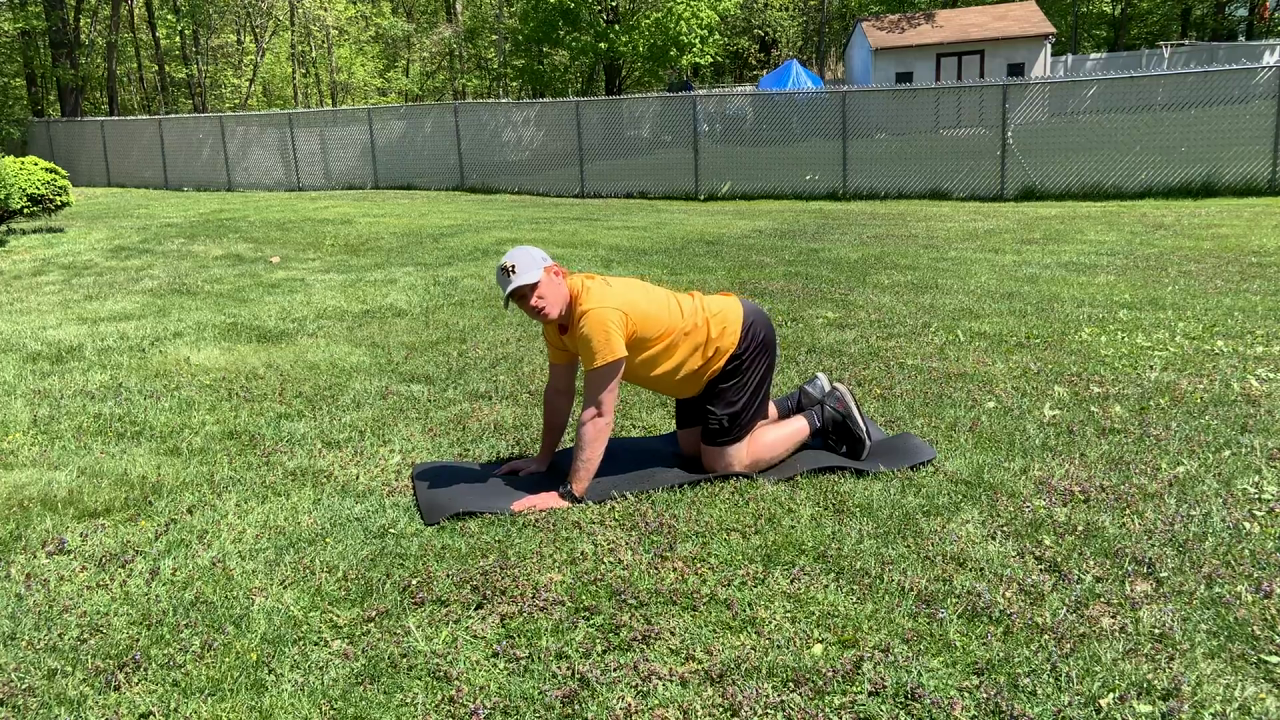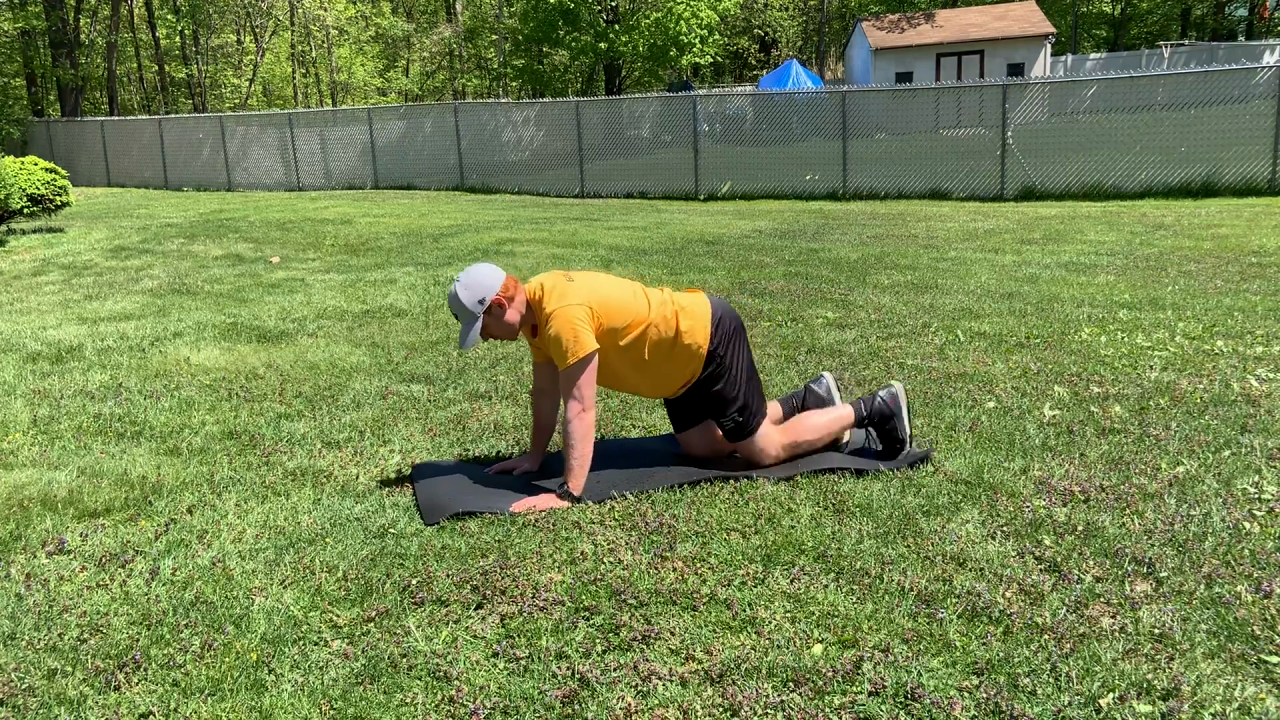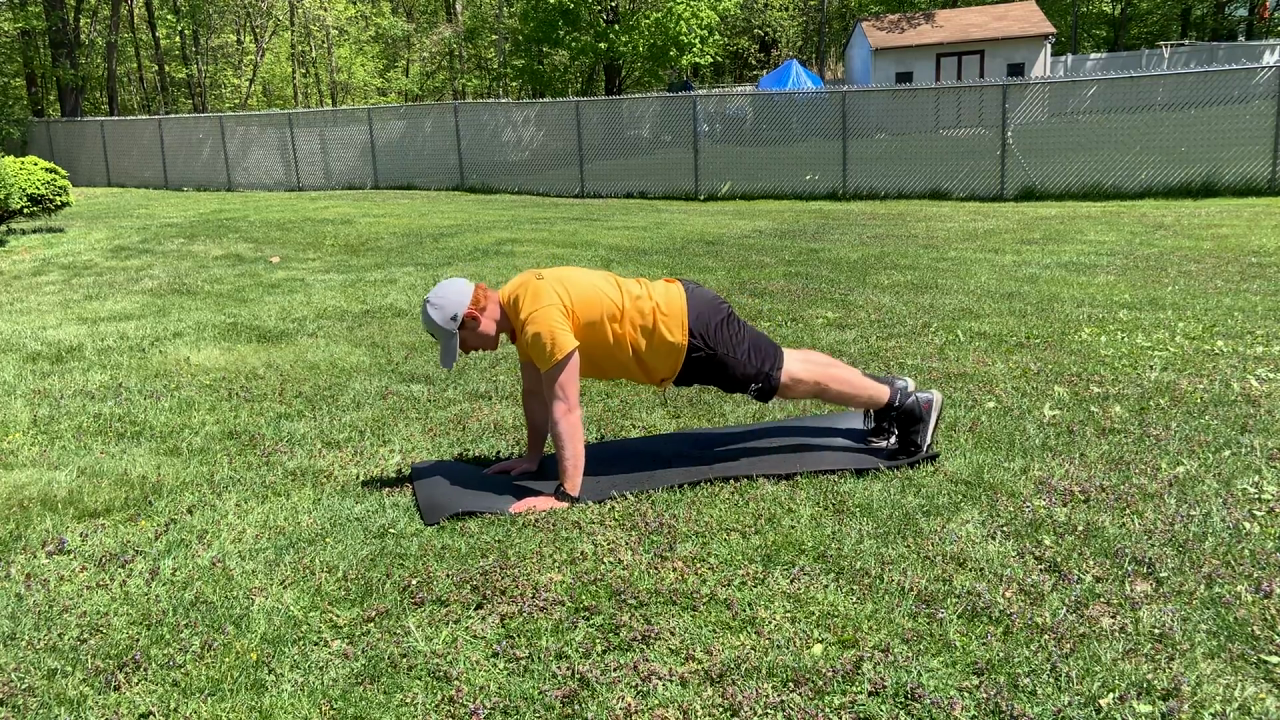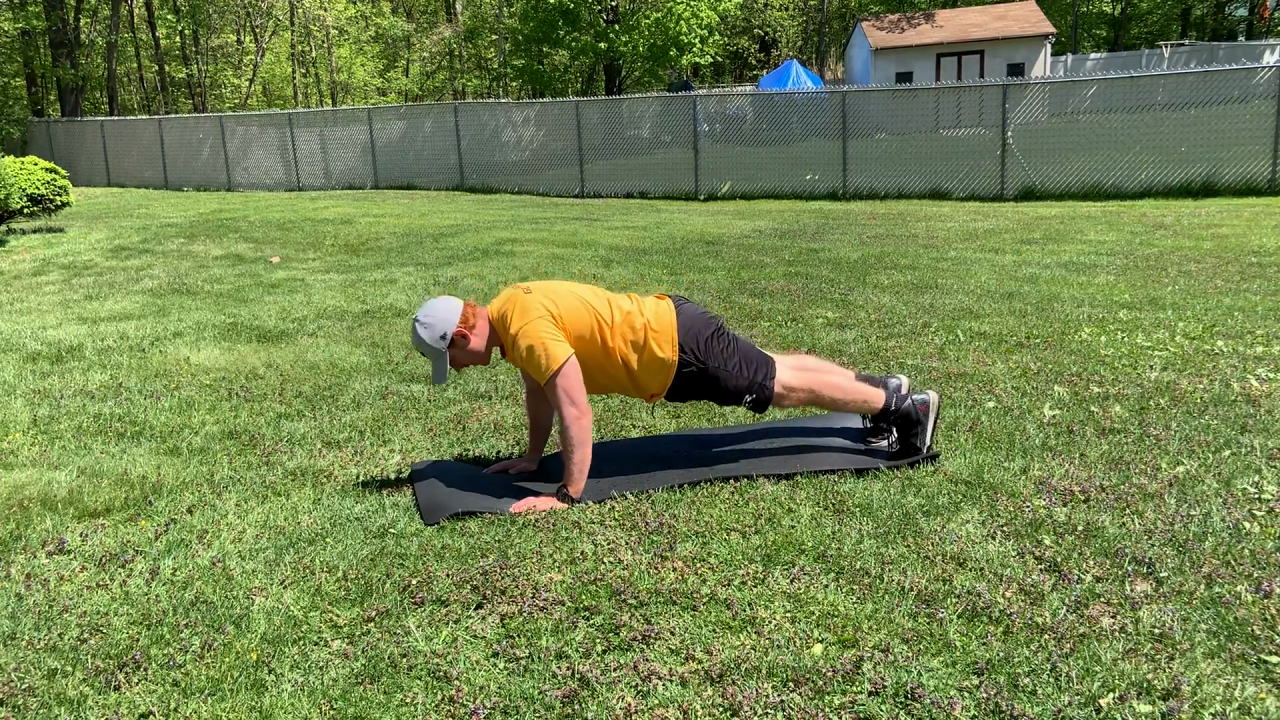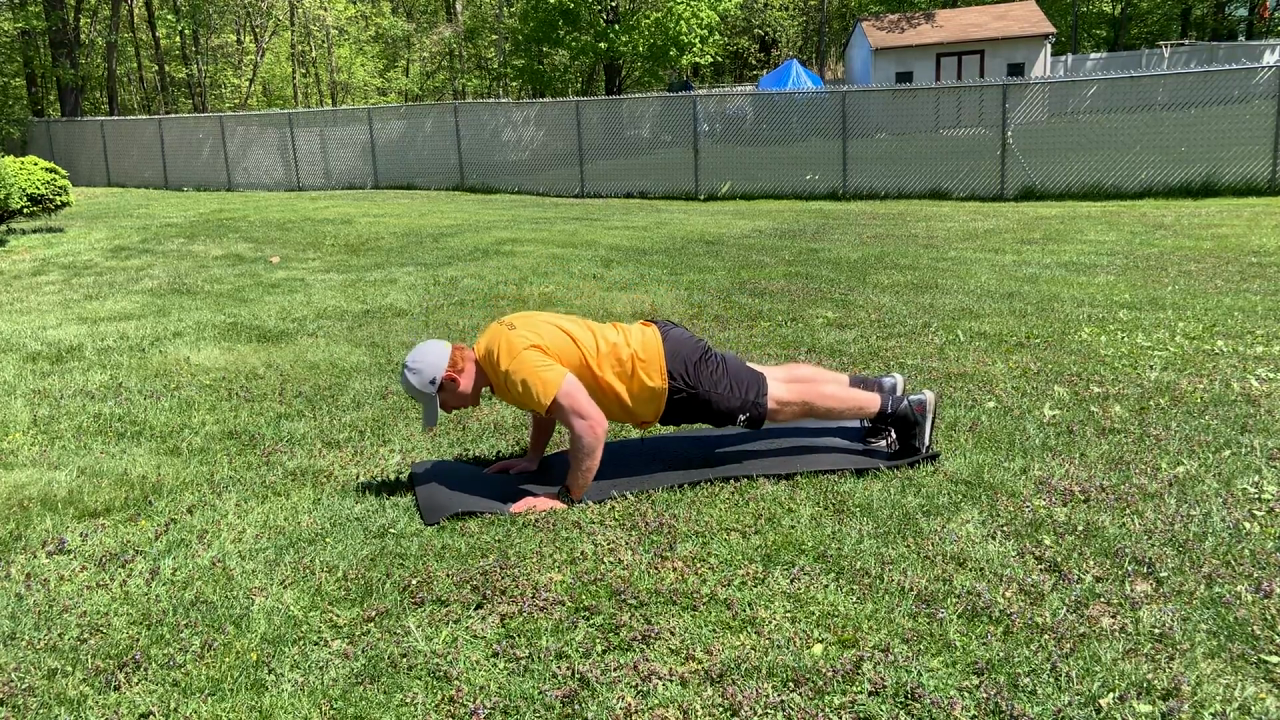
dt=1s
person 1, frame 1
left shoulder: (596, 315)
right shoulder: (556, 310)
left elbow: (598, 415)
right elbow: (559, 391)
left wrist: (570, 494)
right wrist: (543, 459)
left hip: (742, 338)
right hip: (712, 340)
left knee: (724, 462)
right knee: (692, 447)
left ankle: (824, 415)
right ankle: (803, 399)
person 1, frame 2
left shoulder: (562, 315)
right shoulder: (534, 306)
left elbow: (580, 410)
right elbow: (545, 393)
left wrist: (569, 493)
right wrist: (534, 456)
left hip: (709, 338)
right hip: (688, 346)
left knee: (763, 449)
right knee: (699, 447)
left ankle: (874, 409)
right ankle: (809, 399)
person 1, frame 3
left shoulder: (538, 317)
right shoulder: (517, 301)
left elbow: (564, 408)
right elbow: (534, 390)
left wrist: (567, 493)
right wrist: (531, 456)
left hip: (690, 332)
right hip: (678, 310)
left knee: (792, 380)
right knee: (783, 366)
left ankle: (906, 404)
right ankle: (889, 391)
person 1, frame 4
left shoulder: (526, 330)
right shoulder: (508, 312)
left elbow: (576, 412)
right elbow: (538, 388)
left wrist: (568, 495)
right wrist: (533, 456)
left hip: (678, 350)
right hip: (666, 325)
left knee: (784, 388)
right knee: (775, 370)
left ankle: (905, 406)
right ankle: (881, 386)
person 1, frame 5
left shoulder: (513, 365)
right shoulder: (496, 342)
left elbow: (591, 424)
left wrist: (568, 496)
right wrist: (532, 456)
left hip: (667, 377)
right hip: (654, 345)
left knee: (780, 401)
right knee: (766, 380)
left ankle: (901, 407)
right ankle: (876, 388)
